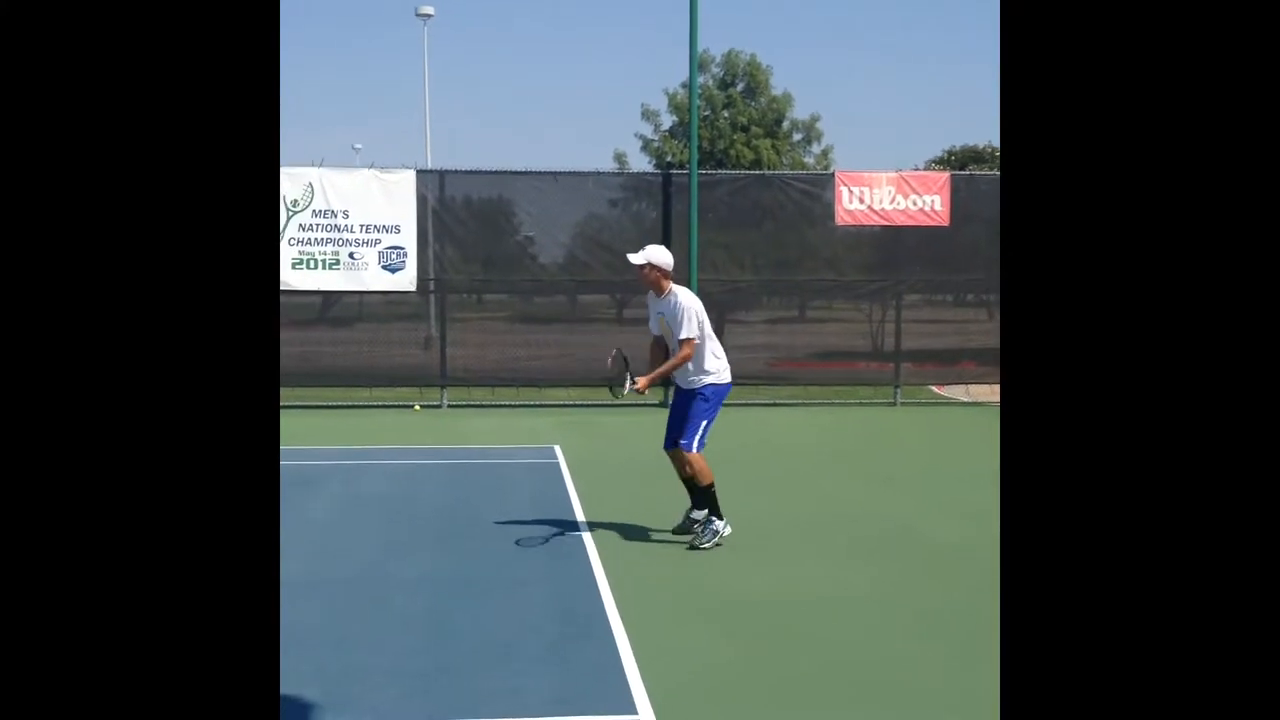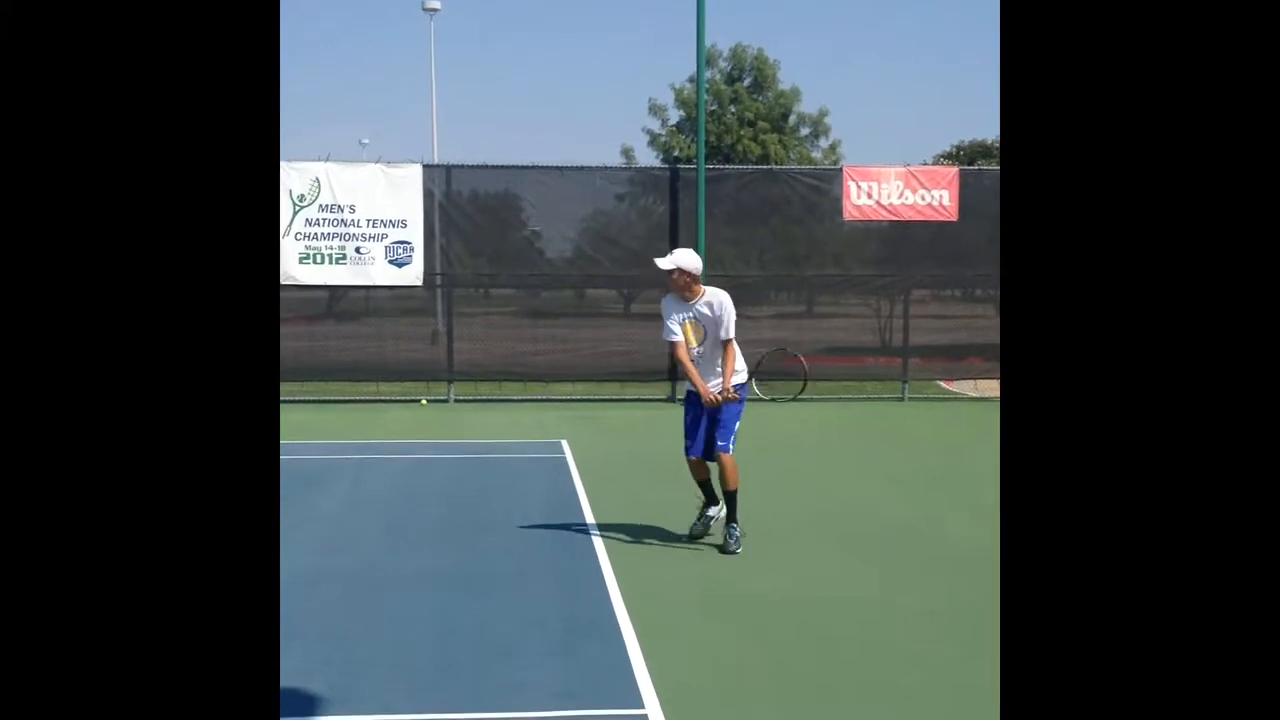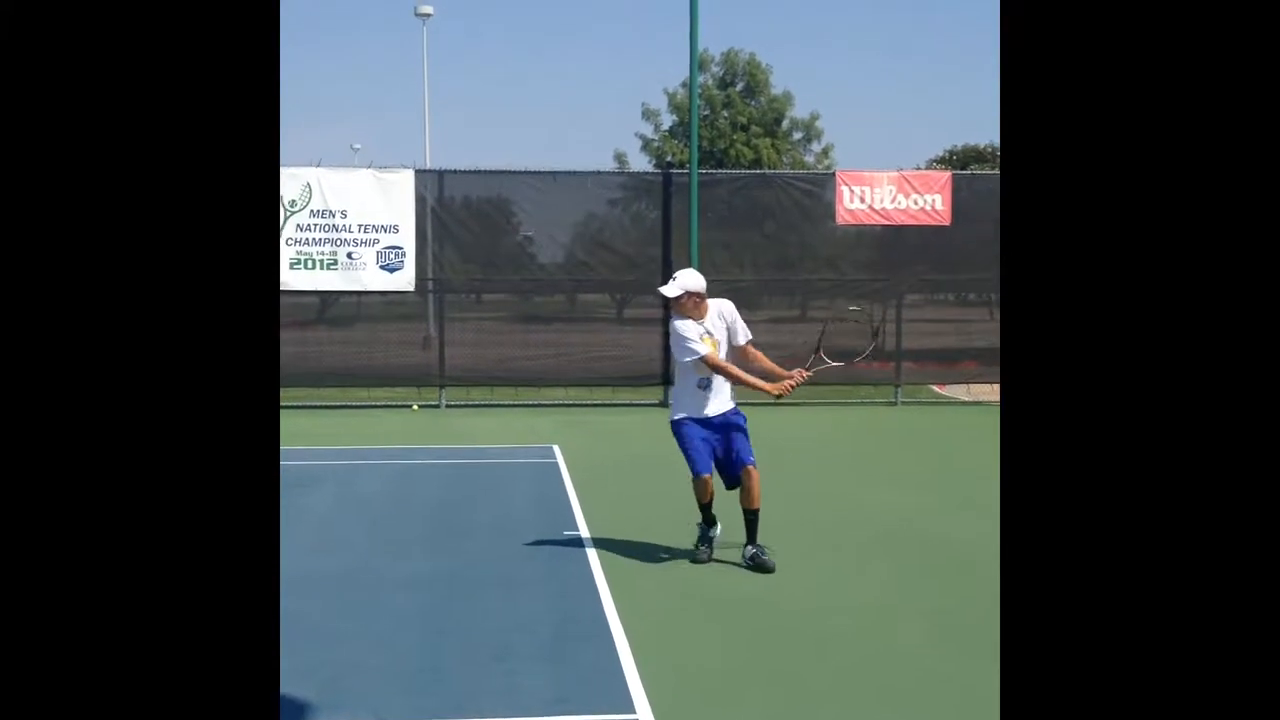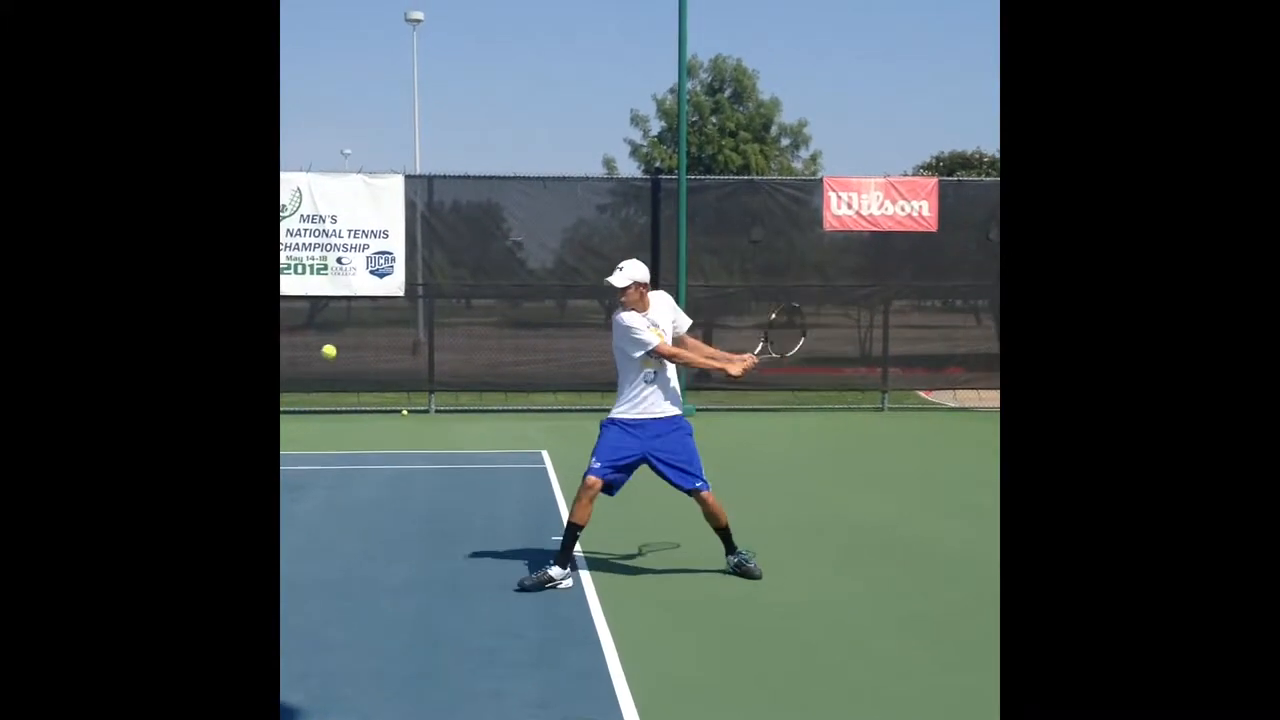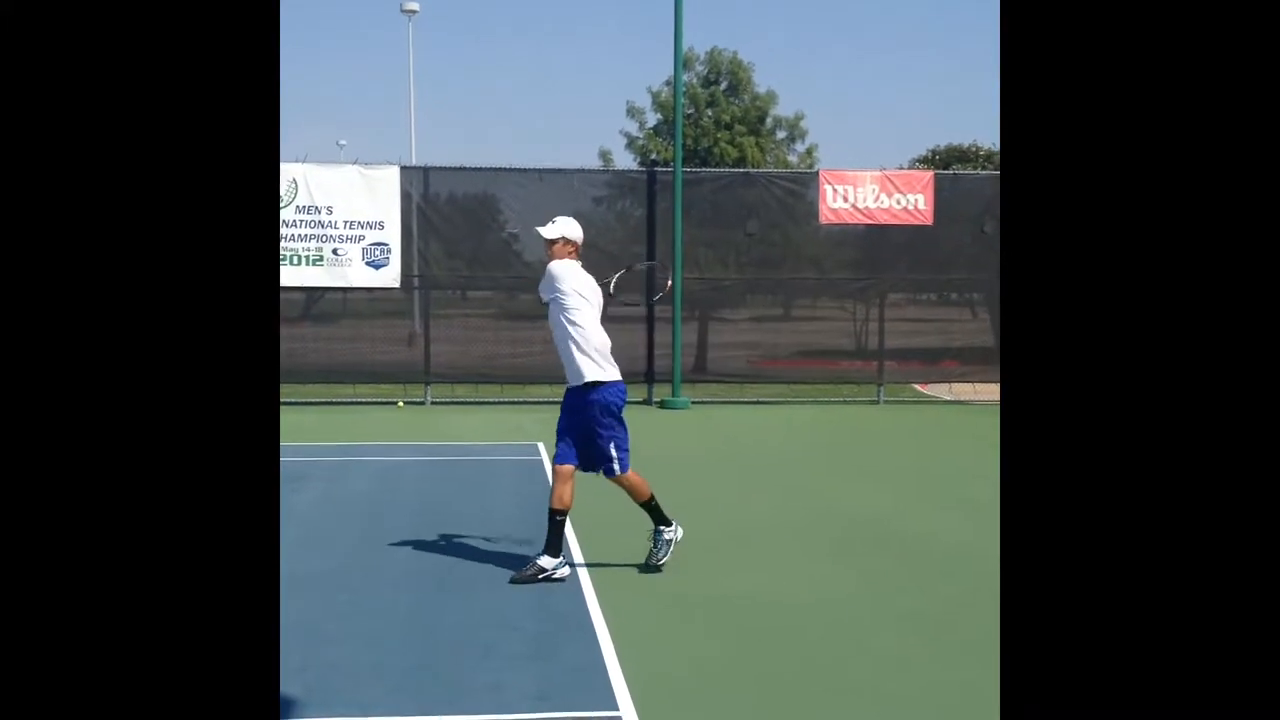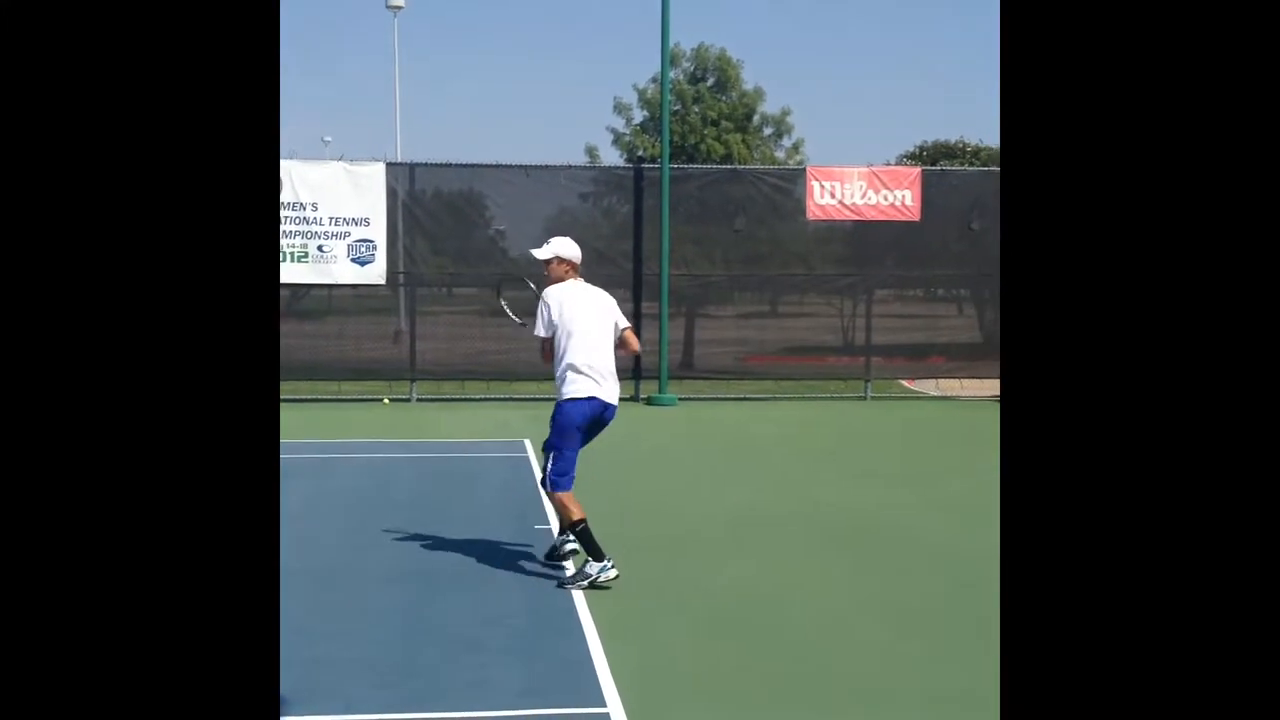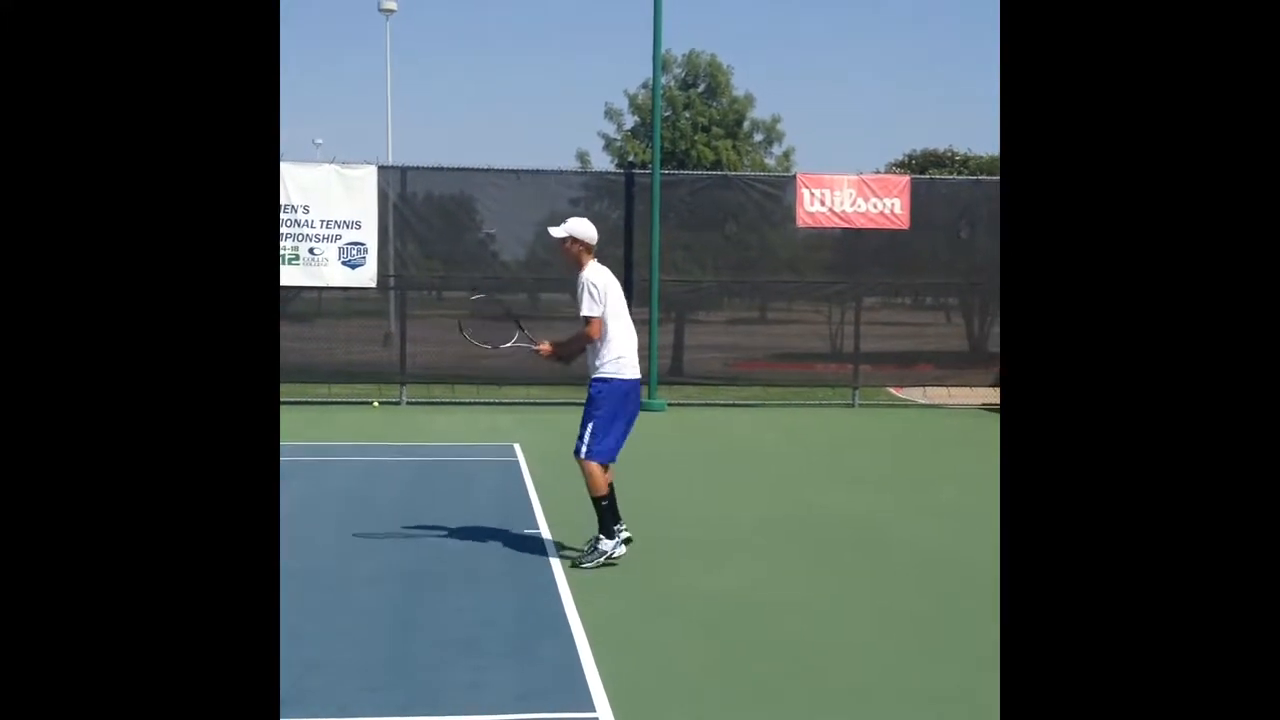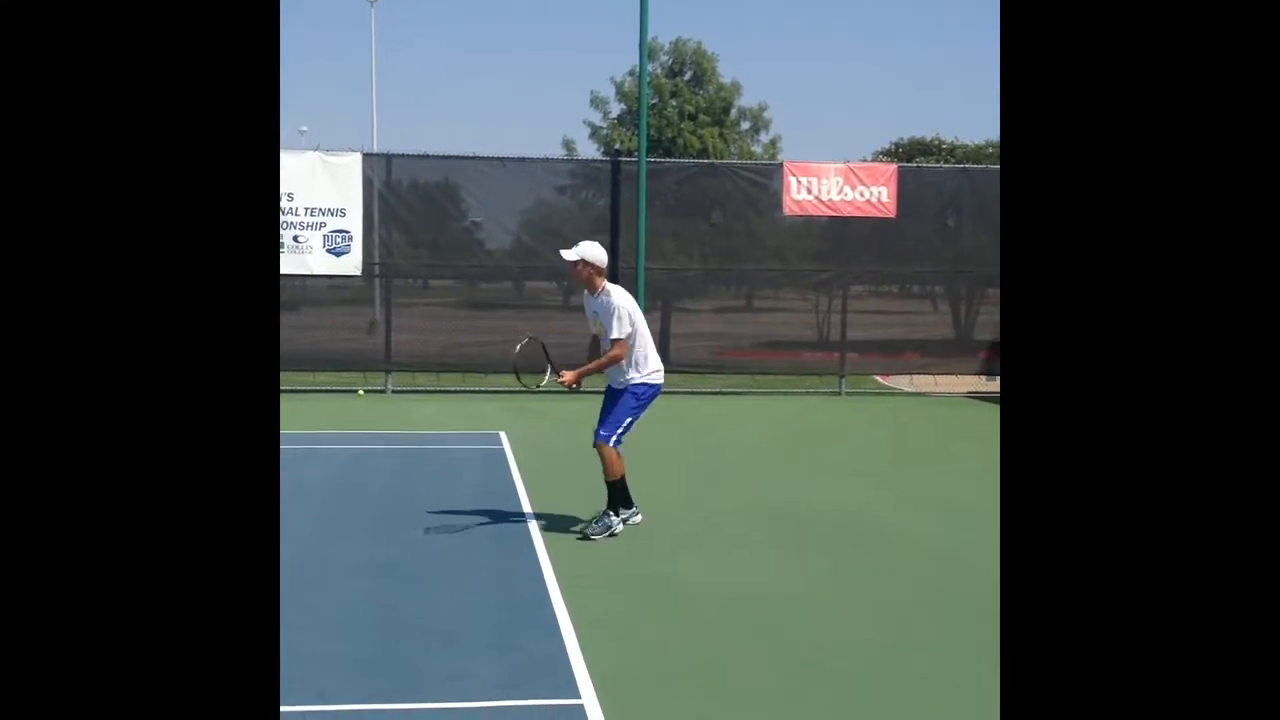
dt=0.4s
person 1, frame 1
left shoulder: (683, 301)
right shoulder: (654, 299)
left elbow: (686, 352)
right elbow: (658, 342)
left wrist: (650, 378)
right wrist: (654, 374)
left hip: (711, 381)
right hip: (686, 383)
left knee: (689, 450)
right knee: (673, 448)
left ankle: (717, 520)
right ankle: (700, 509)
person 1, frame 2
left shoulder: (720, 300)
right shoulder: (669, 304)
left elbow: (729, 349)
right elbow: (680, 353)
left wrist: (726, 386)
right wrist: (702, 390)
left hip: (729, 384)
right hip: (697, 388)
left knee: (723, 451)
right knee: (694, 456)
left ankle: (733, 525)
right ankle: (712, 505)
person 1, frame 3
left shoulder: (724, 309)
right shoulder: (680, 326)
left elbow: (747, 352)
right elbow: (719, 366)
left wrist: (783, 375)
right wrist: (767, 387)
left hip: (725, 411)
right hip: (689, 417)
left knee: (749, 470)
right knee: (703, 476)
left ankle: (752, 546)
right ankle: (708, 526)
person 1, frame 4
left shoulder: (663, 301)
right shoulder: (624, 320)
left elbow: (685, 341)
right elbow: (672, 354)
left wrist: (731, 357)
right wrist: (724, 367)
left hip: (668, 420)
right hip: (626, 421)
left knee: (703, 493)
right knee: (590, 483)
left ankle: (734, 554)
right ankle: (559, 568)
person 1, frame 5
left shoulder: (556, 271)
right shoulder: (582, 283)
left hip: (600, 387)
right hip: (581, 388)
left knee: (618, 471)
right knee: (563, 469)
left ankle: (665, 527)
right ankle: (553, 558)
person 1, frame 6
left shoulder: (551, 294)
right shoulder: (604, 297)
left elbow: (547, 354)
right elbow: (634, 347)
left hip: (577, 399)
right hip: (607, 400)
left knee: (556, 485)
right knee: (553, 454)
left ankle: (599, 562)
right ankle: (567, 535)
person 1, frame 7
left shoulder: (589, 278)
right shoulder: (602, 275)
left elbow: (592, 333)
left wrist: (556, 349)
right wrist: (570, 351)
left hip: (611, 379)
right hip: (627, 377)
left knee: (589, 457)
right knee: (601, 457)
left ankle: (608, 539)
right ankle: (616, 528)
person 1, frame 8
left shoulder: (617, 301)
right shoulder: (590, 297)
left elbow: (617, 352)
left wrist: (579, 373)
right wrist: (585, 368)
left hip: (643, 381)
right hip: (620, 381)
left knee: (605, 439)
right knee: (608, 442)
left ankle: (613, 514)
right ankle: (627, 508)
